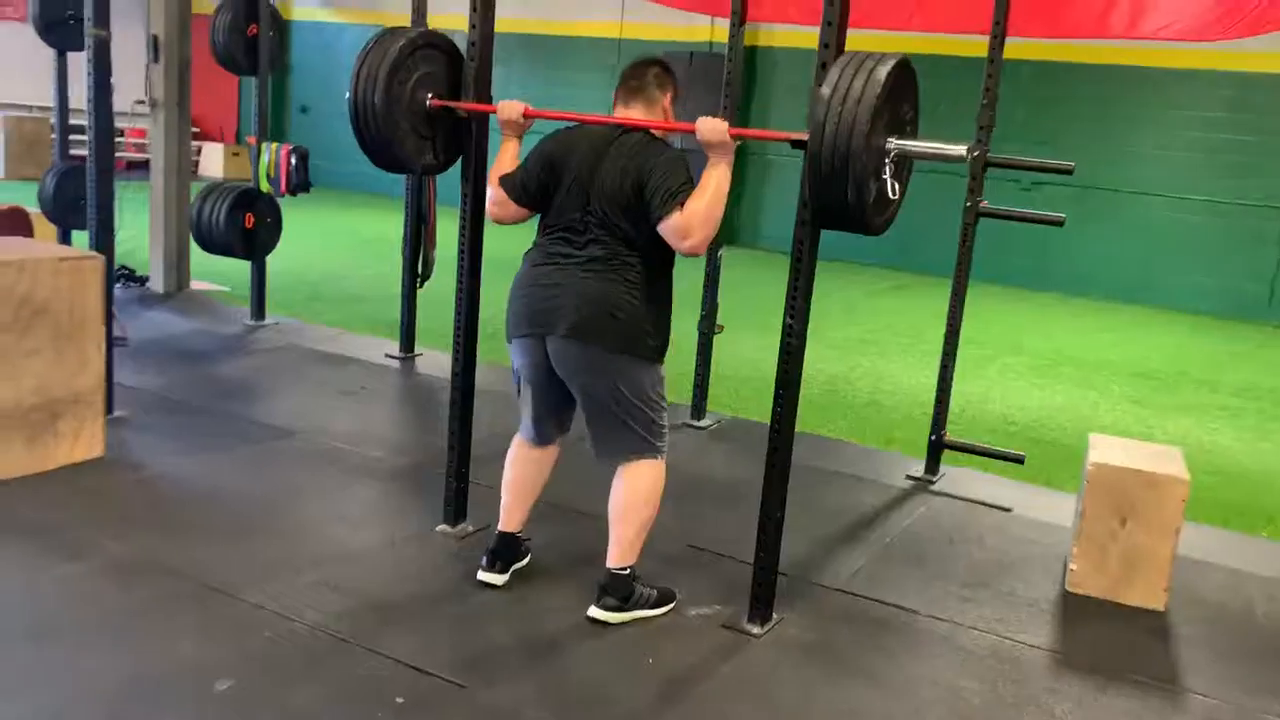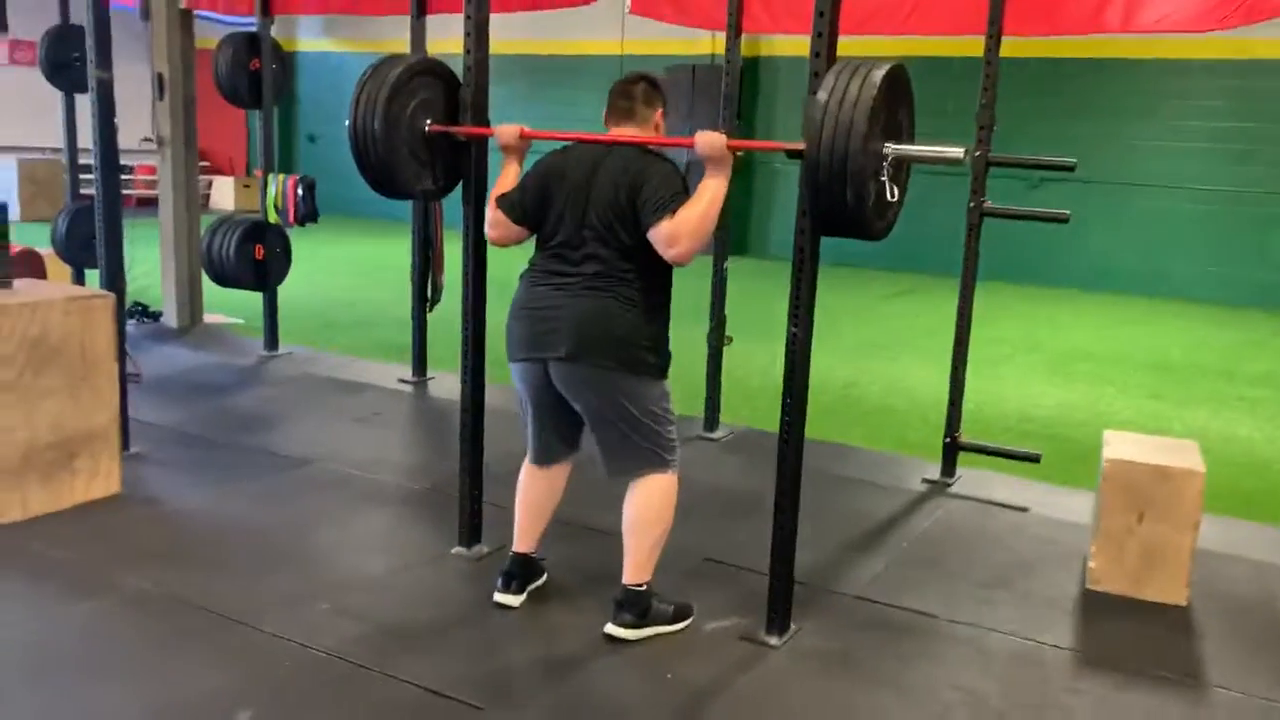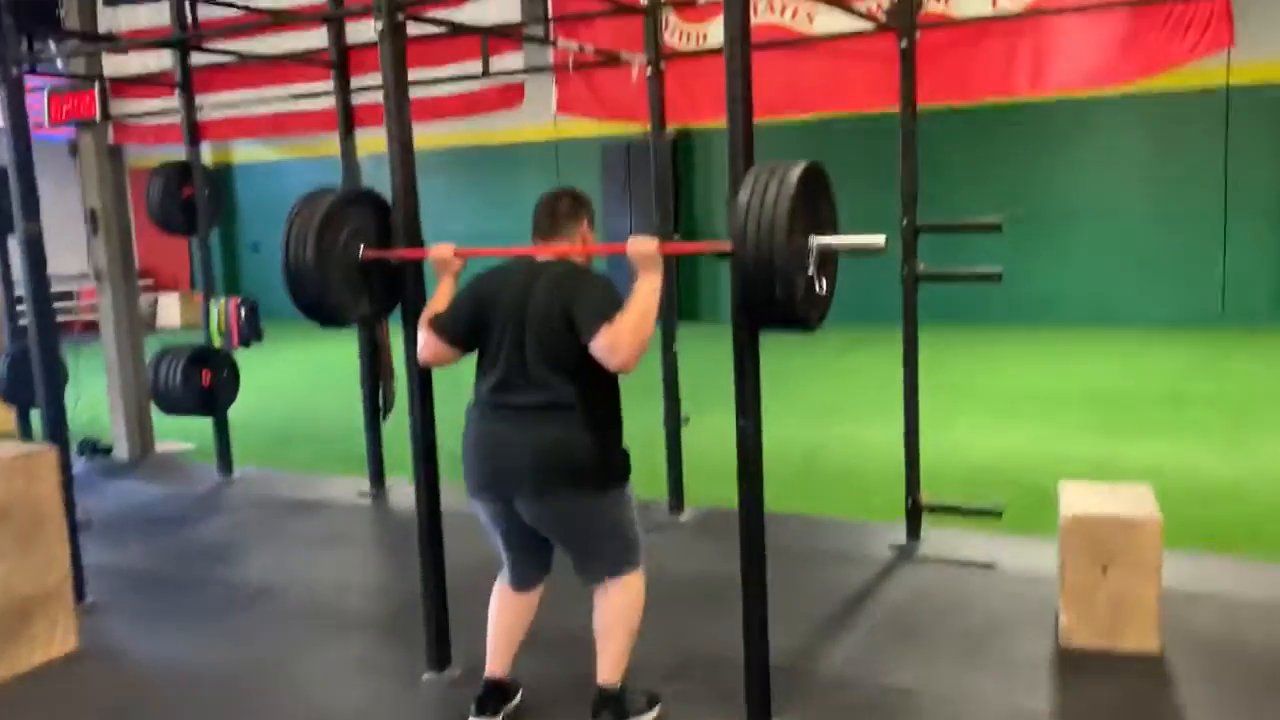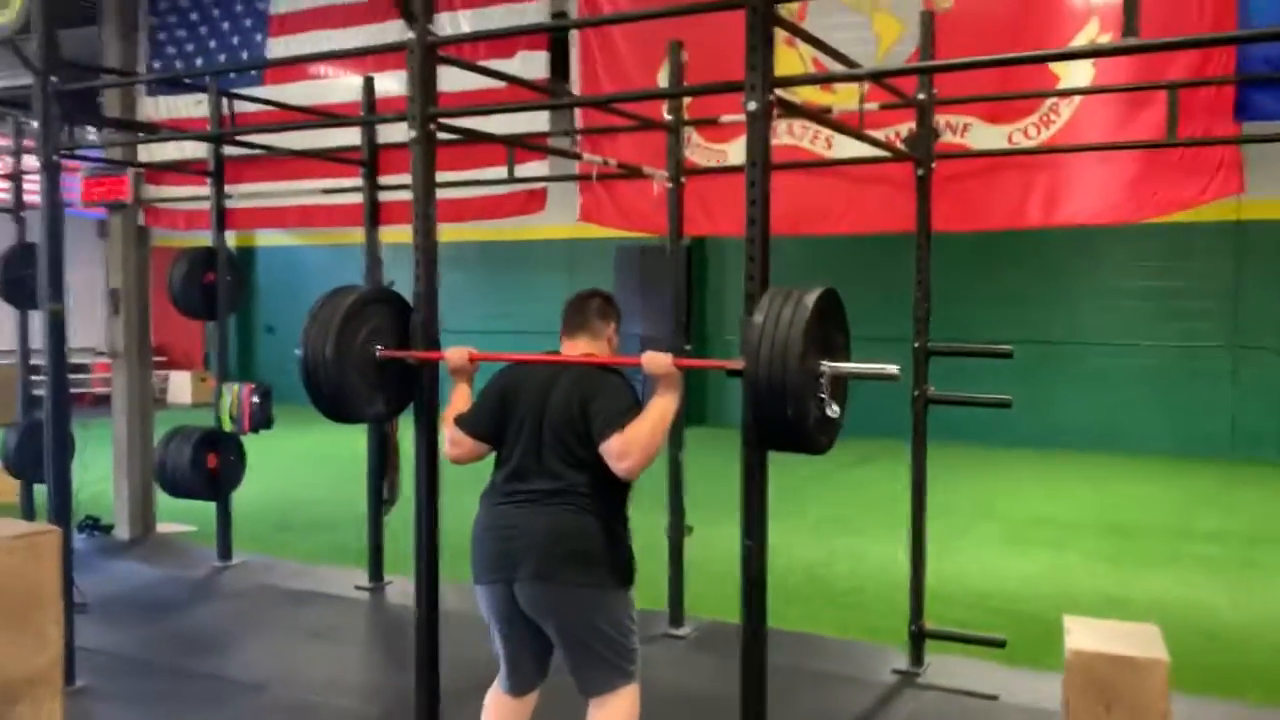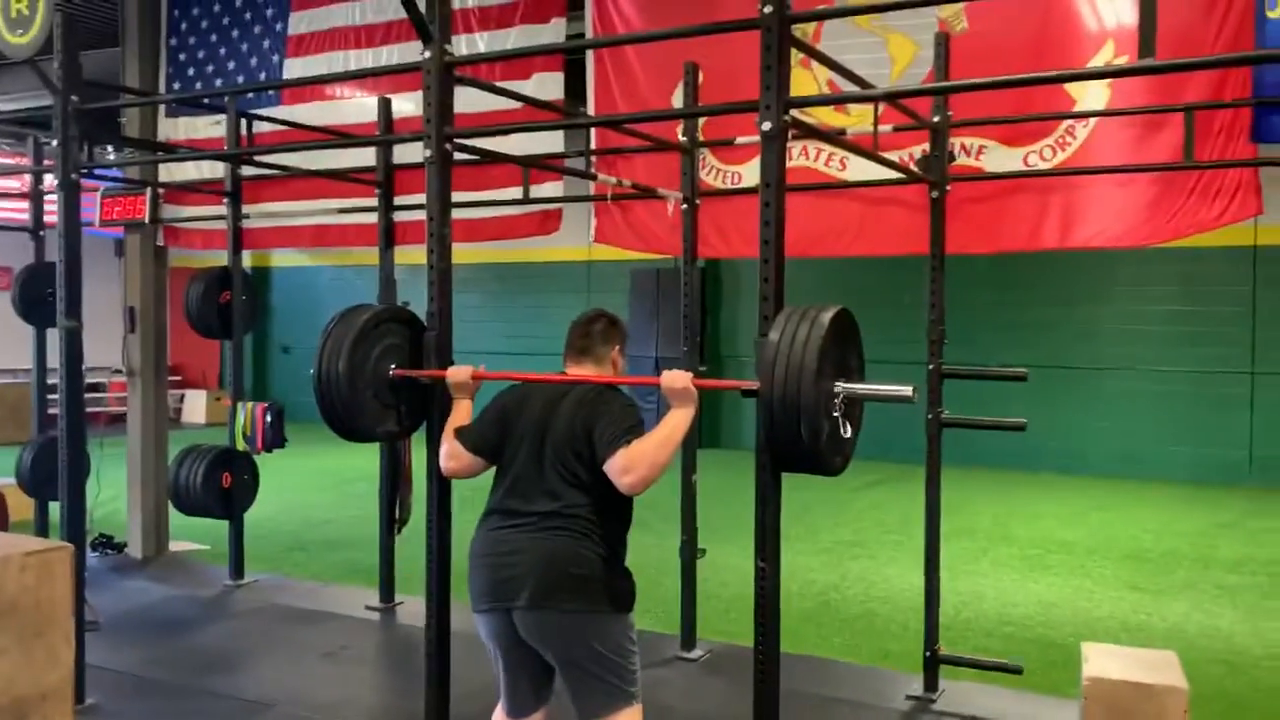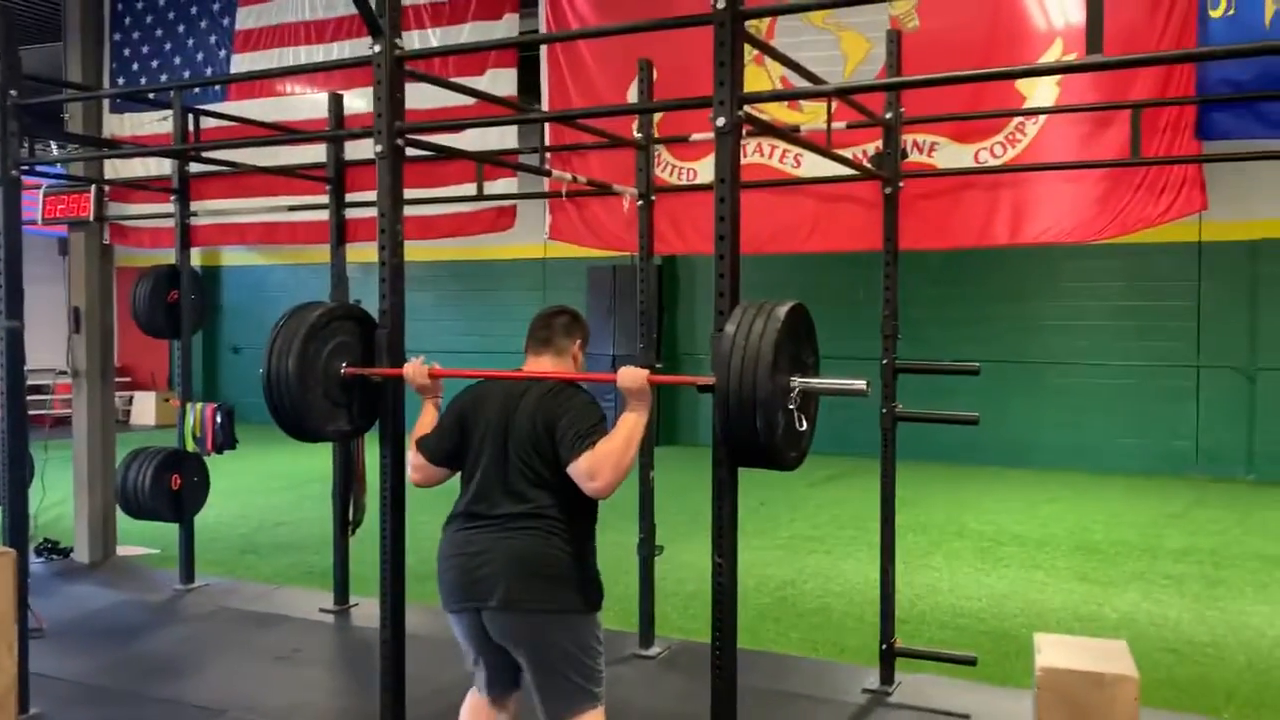
dt=0.5s
person 1, frame 1
left shoulder: (561, 142)
right shoulder: (660, 160)
left elbow: (499, 207)
right elbow: (690, 235)
left wrist: (511, 137)
right wrist: (720, 161)
left hip: (533, 308)
right hip: (607, 323)
left knee: (539, 432)
right knee: (641, 450)
left ankle: (502, 549)
right ankle: (618, 587)
person 1, frame 2
left shoulder: (556, 163)
right shoulder: (653, 171)
left elbow: (497, 228)
right elbow: (678, 244)
left wrist: (511, 159)
right wrist: (716, 172)
left hip: (533, 327)
right hip: (606, 340)
left knee: (546, 453)
right knee: (653, 466)
left ankle: (517, 571)
right ankle: (634, 602)
person 1, frame 3
left shoulder: (488, 284)
right shoulder: (586, 287)
left elbow: (429, 351)
right elbow: (619, 353)
left wrist: (446, 279)
right wrist: (648, 278)
left hip: (489, 462)
right hip: (565, 462)
left knee: (521, 571)
right knee: (619, 568)
person 1, frame 4
left shoulder: (512, 377)
right shoulder: (606, 384)
left elbow: (458, 447)
right elbow: (627, 458)
left wrist: (461, 381)
right wrist: (667, 391)
left hip: (497, 547)
right hip: (572, 556)
left knee: (516, 677)
right knee: (614, 683)
person 1, frame 5
left shoulder: (514, 399)
right shoulder: (608, 405)
left elbow: (453, 461)
right elbow: (631, 473)
left wrist: (463, 398)
right wrist: (681, 409)
left hip: (493, 571)
right hip: (570, 578)
person 1, frame 6
left shoulder: (474, 398)
right shoulder: (570, 403)
left elbow: (420, 470)
right elbow: (598, 477)
left wrist: (430, 398)
right wrist: (636, 407)
left hip: (464, 570)
right hip: (539, 577)
